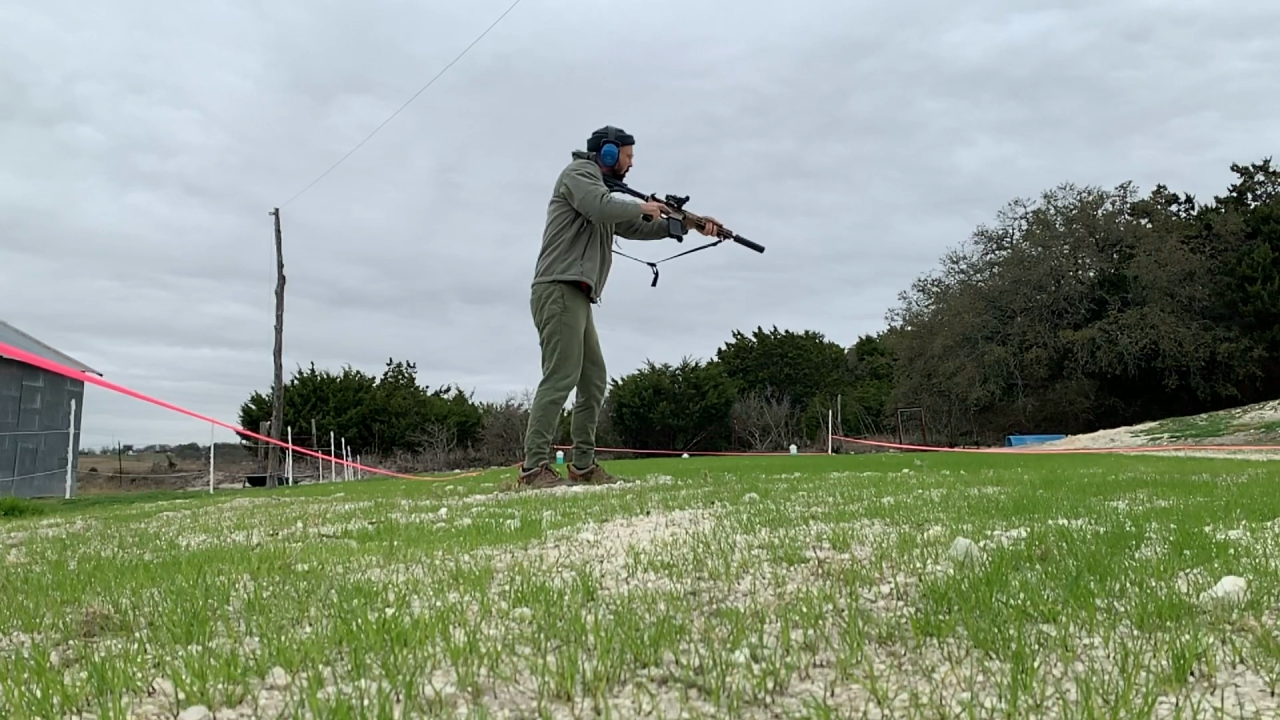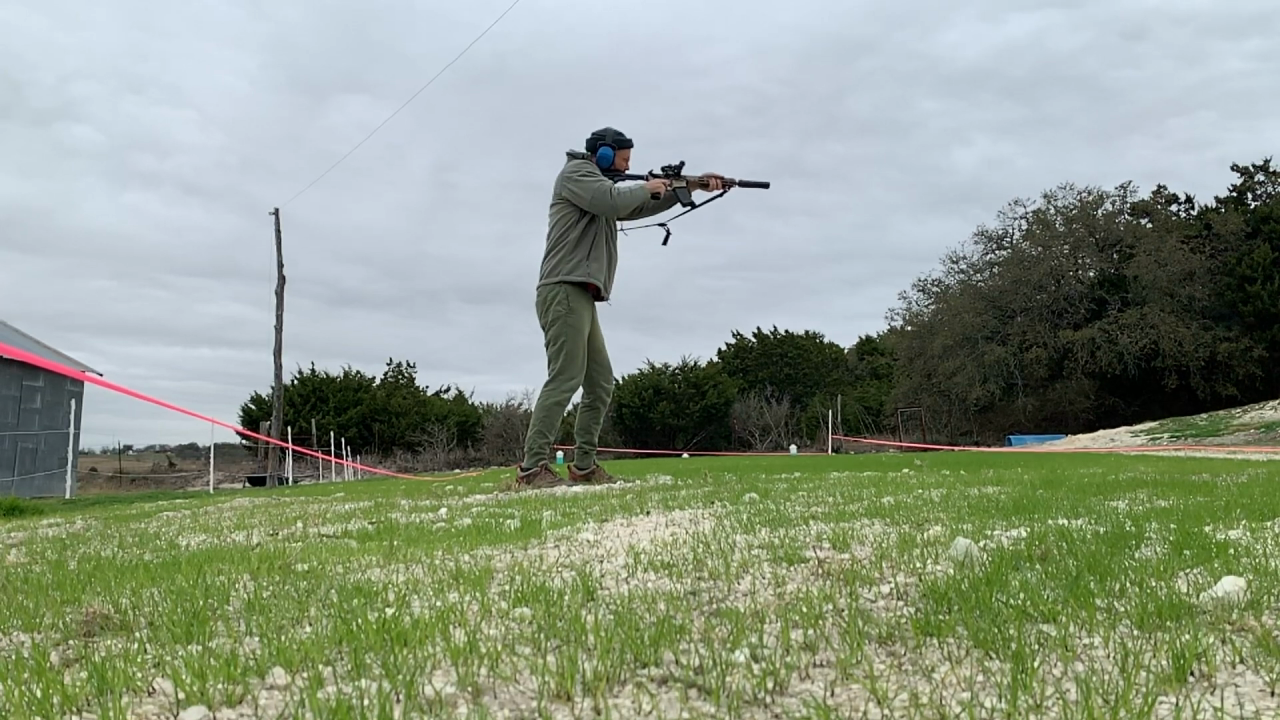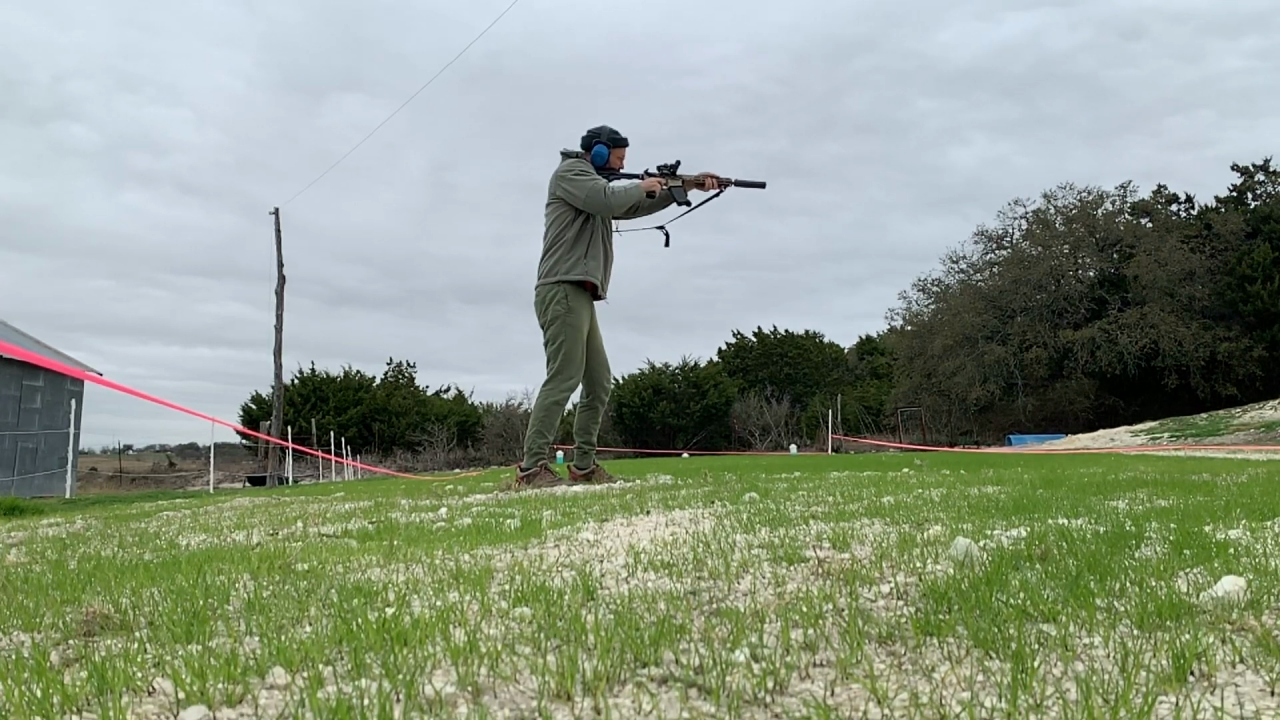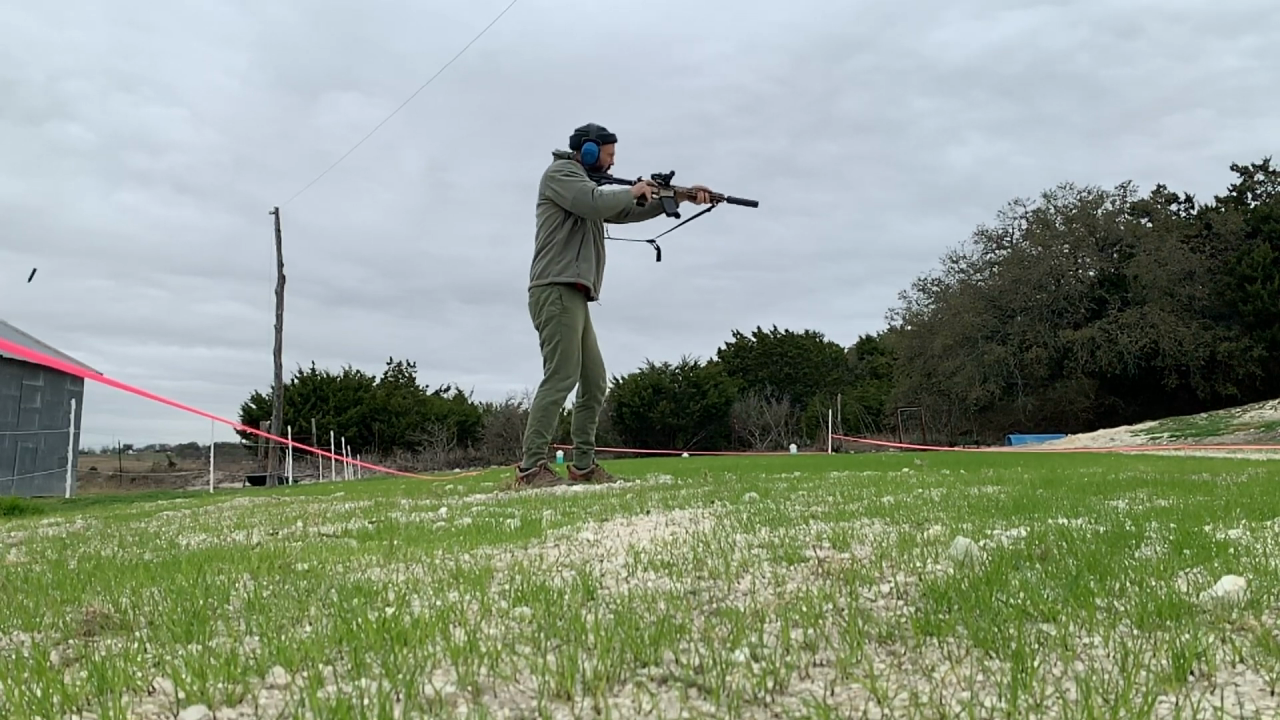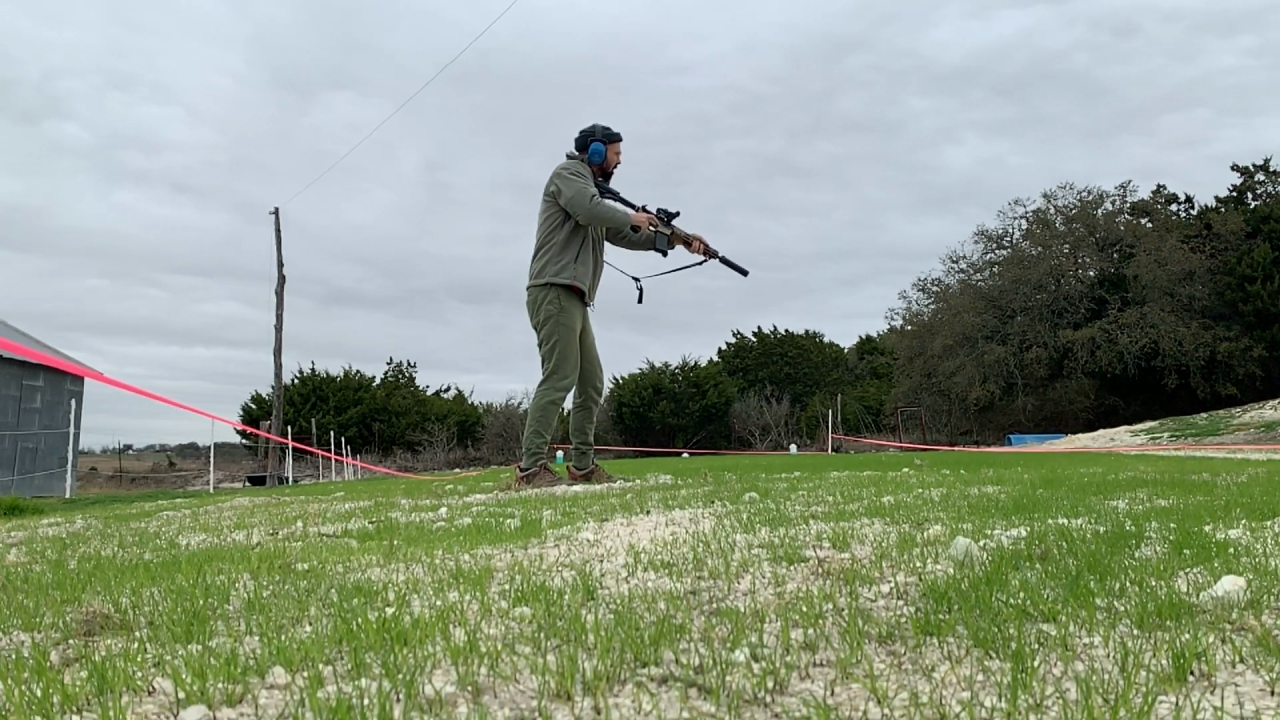
dt=1s
person 1, frame 1
left shoulder: (602, 191)
right shoulder: (579, 171)
left elbow: (637, 228)
right elbow: (602, 208)
right wrist: (642, 206)
left hip: (576, 296)
right hip: (560, 291)
left knee: (593, 382)
right knee: (561, 377)
left ankle: (583, 464)
right ankle: (534, 467)
person 1, frame 2
left shoulder: (600, 189)
right shoulder: (576, 171)
left elbow: (642, 207)
right elbow: (614, 201)
left wrist: (691, 186)
right wrist: (646, 187)
left hip: (580, 296)
right hip: (565, 292)
left knee: (600, 383)
right knee: (565, 378)
left ankle: (584, 464)
right ankle: (532, 467)
person 1, frame 3
left shoulder: (595, 186)
right shoulder: (570, 171)
left elbow: (636, 207)
right elbow: (609, 201)
left wrist: (687, 186)
right wrist: (642, 186)
left hip: (579, 295)
right hip: (564, 292)
left knee: (599, 382)
right knee: (564, 377)
left ankle: (584, 465)
right ankle: (532, 467)
person 1, frame 4
left shoulder: (586, 185)
right shoulder: (560, 172)
left elbow: (627, 211)
right elbow: (597, 203)
left wrist: (679, 196)
right wrist: (633, 190)
left hip: (573, 297)
right hip: (557, 293)
left knee: (594, 382)
right knee: (561, 377)
left ankle: (583, 464)
right ankle: (531, 467)
person 1, frame 5
left shoulder: (591, 188)
right shoulder: (569, 172)
left elbow: (625, 236)
right elbow: (589, 210)
left wrist: (677, 239)
right wrist: (632, 217)
left hip: (573, 298)
right hip: (555, 293)
left knee: (591, 382)
right knee: (560, 378)
left ankle: (583, 465)
right ankle: (531, 467)
